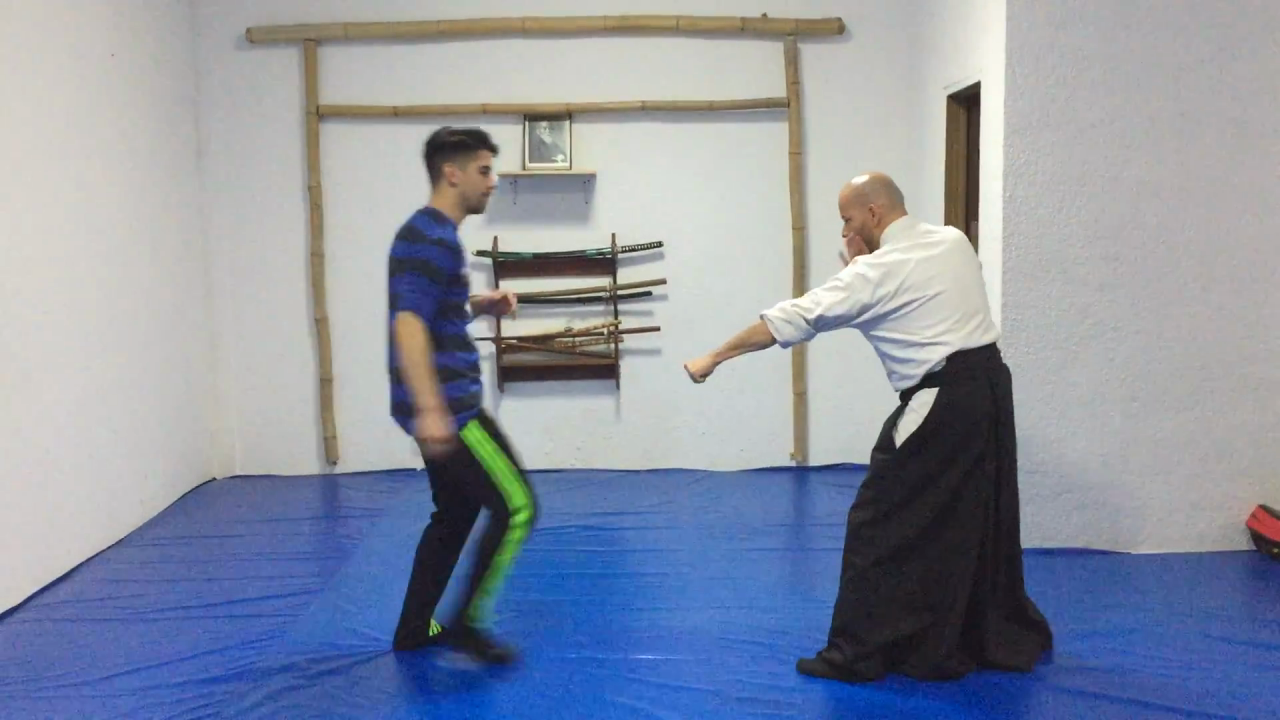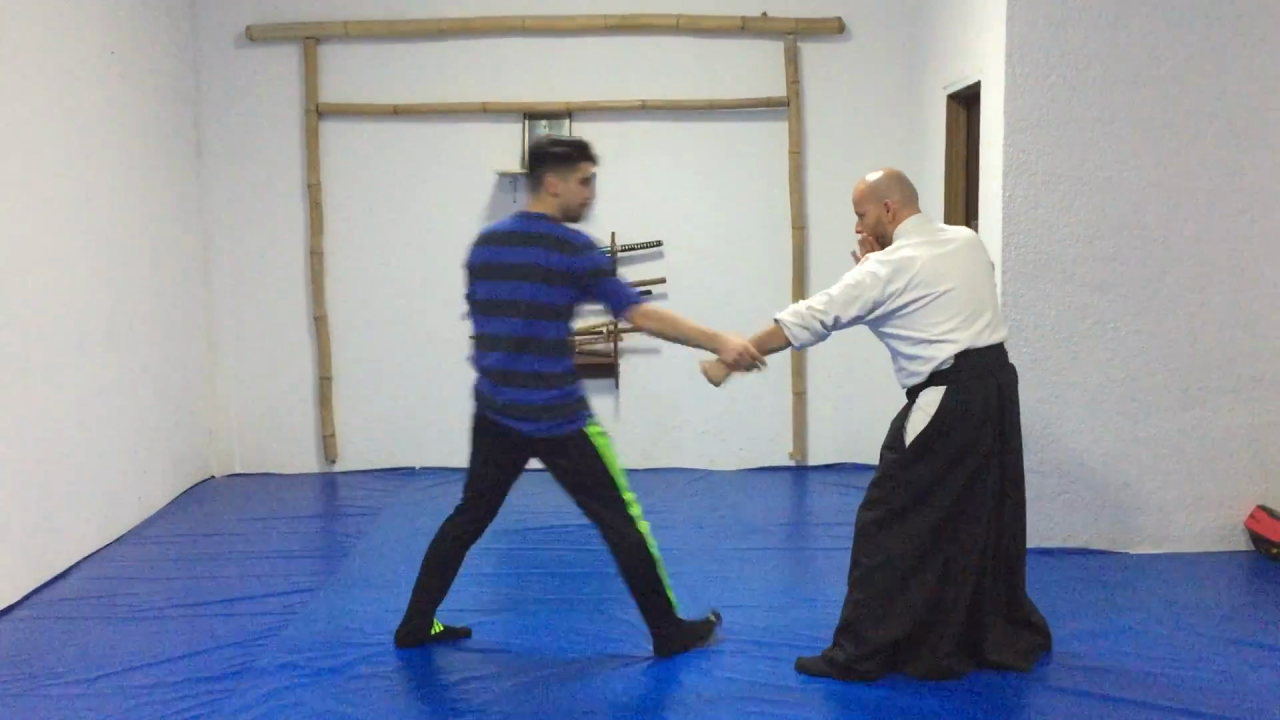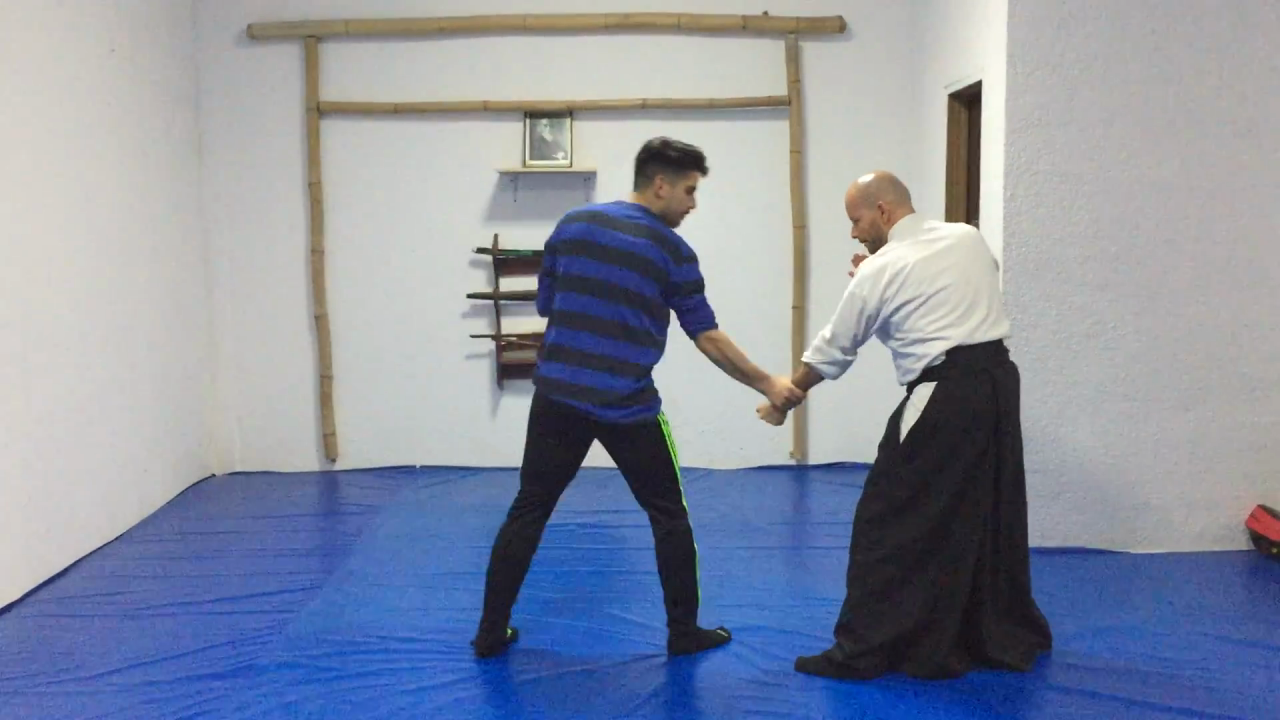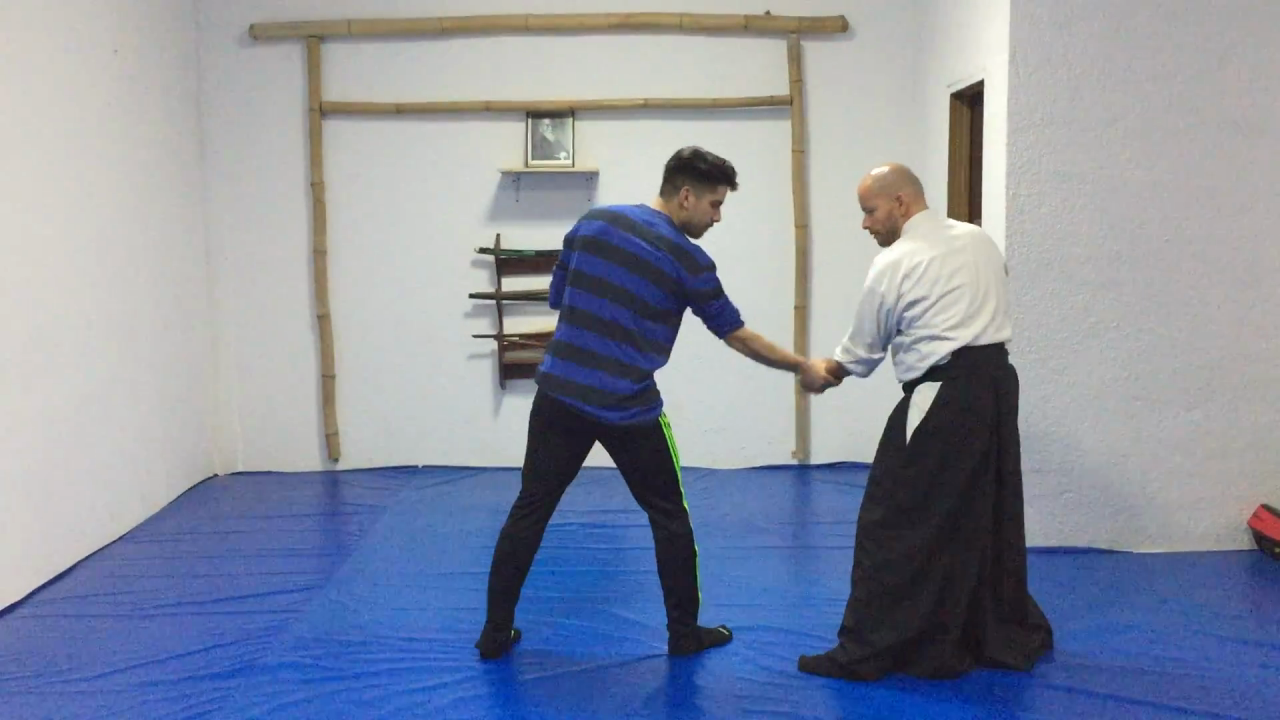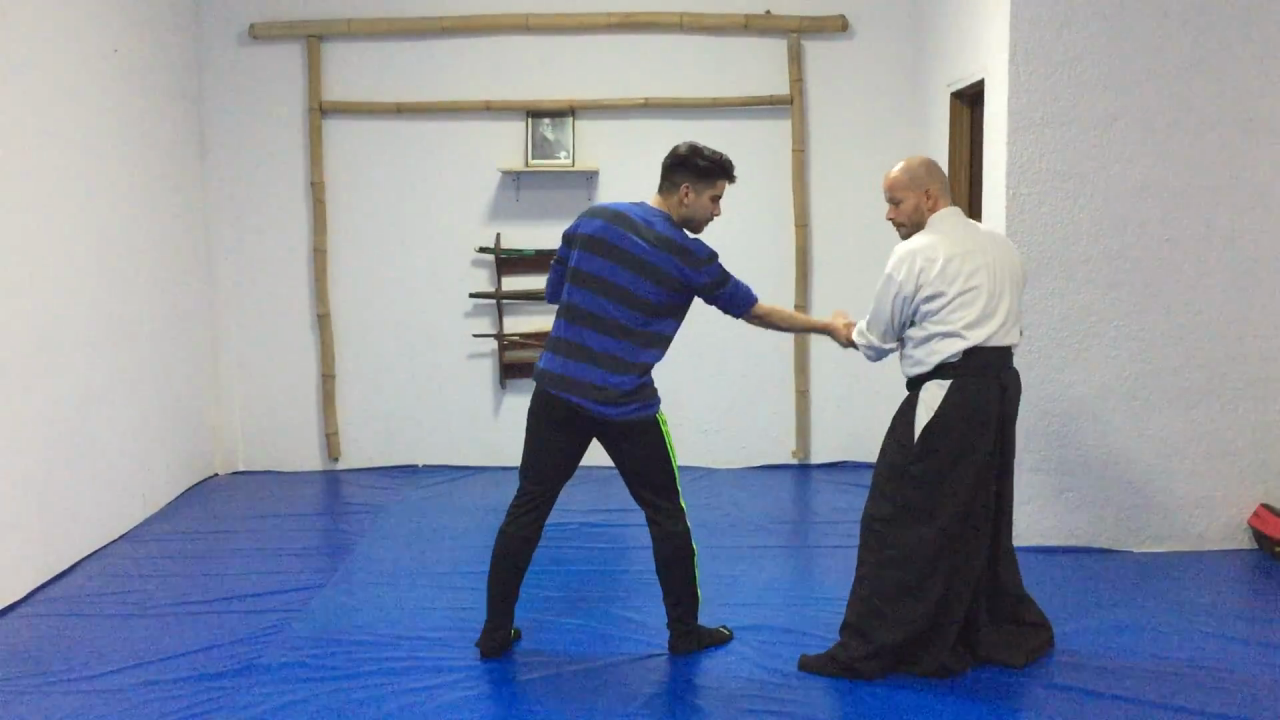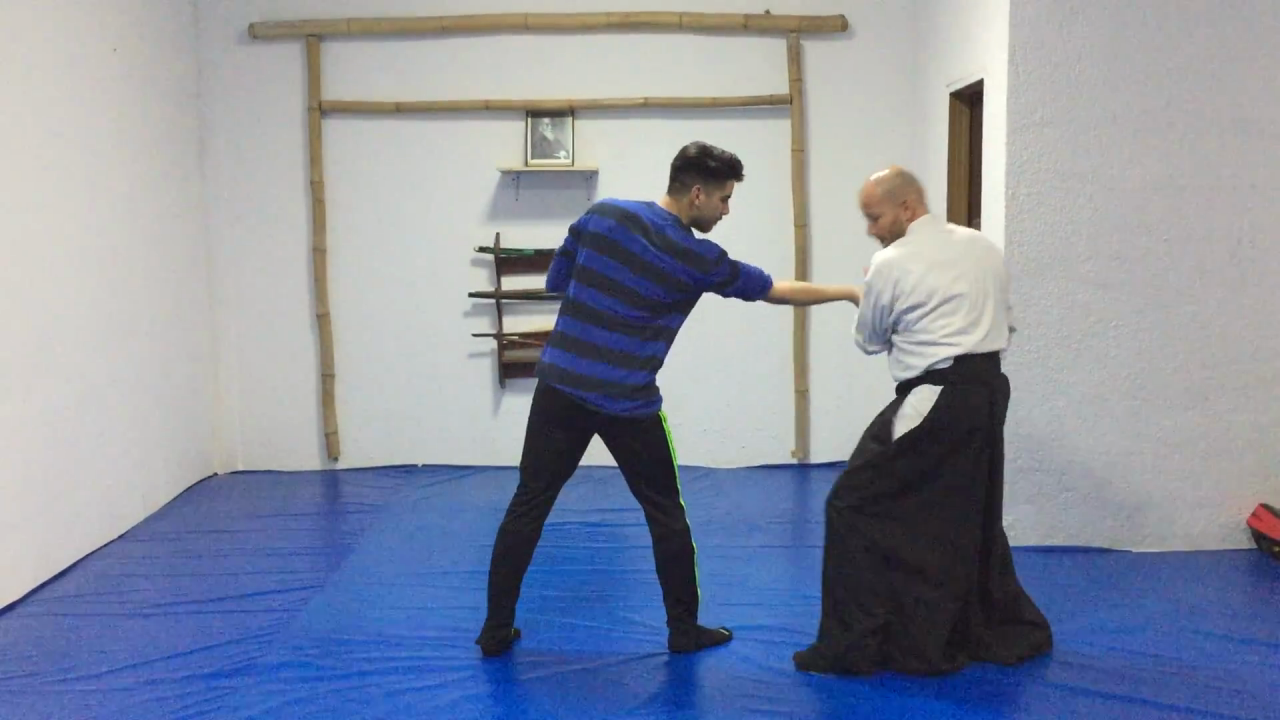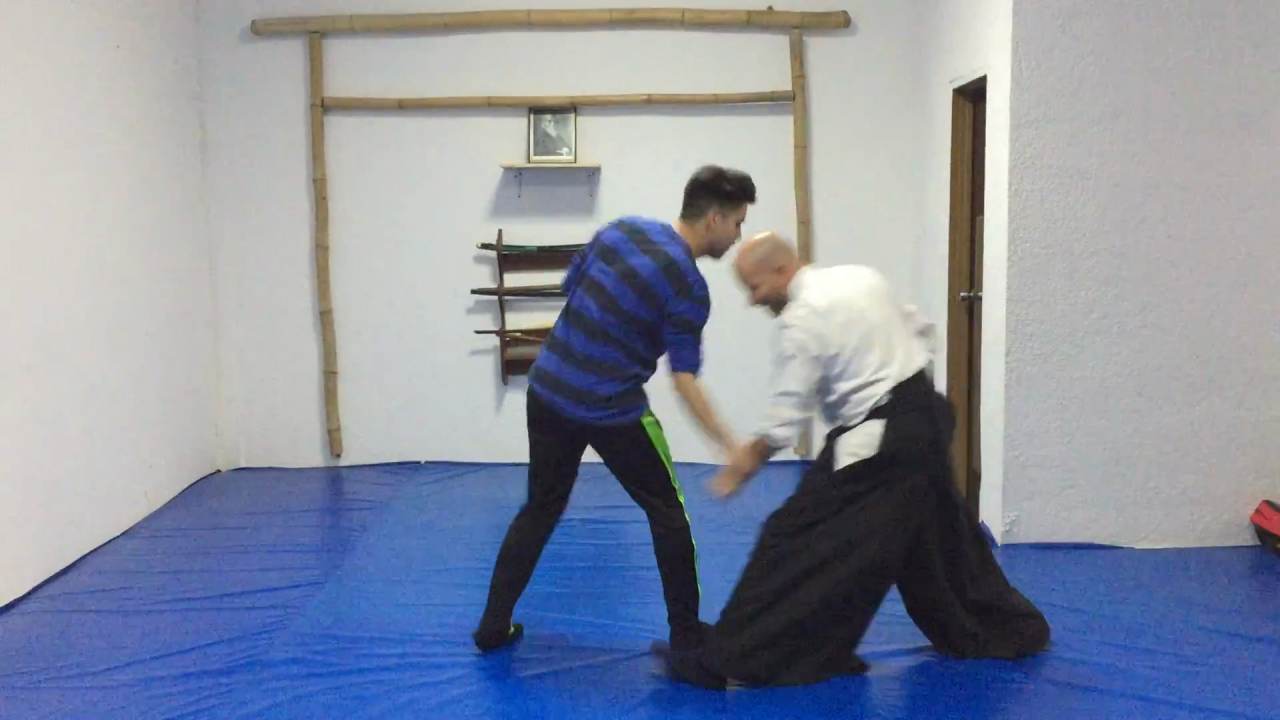
dt=0.3s
person 1, frame 1
left shoulder: (427, 232)
right shoulder: (431, 237)
right elbow: (408, 323)
left wrist: (476, 304)
right wrist: (430, 409)
left hip: (450, 403)
right hip: (446, 408)
left knee: (455, 511)
right knee: (516, 508)
left ankle: (415, 627)
right ankle: (467, 626)
person 1, frame 2
left shoulder: (485, 245)
right shoulder: (571, 248)
right elbow: (639, 313)
right wrist: (719, 343)
left hip: (494, 410)
right hip: (556, 416)
left knee: (472, 513)
right knee: (618, 517)
left ankle: (417, 623)
right ankle: (668, 629)
person 1, frame 3
left shoulder: (573, 225)
right shoulder: (672, 251)
left elbow: (545, 304)
right elbow: (708, 338)
right wrist: (768, 384)
left hip: (558, 395)
right hip: (629, 406)
left knee: (529, 509)
right knee: (668, 516)
left ankle: (492, 631)
right ankle: (683, 631)
person 1, frame 4
left shoulder: (593, 222)
right shoulder: (688, 261)
left elbow: (557, 295)
right elbow: (736, 334)
right wrist: (803, 367)
left hip: (559, 393)
right hip: (628, 408)
left knee: (530, 509)
right knee: (669, 517)
left ankle: (495, 632)
right ankle: (684, 631)
person 1, frame 5
left shoulder: (592, 219)
right shoulder: (689, 258)
left elbow: (554, 291)
right elbow: (753, 310)
right wrist: (825, 326)
left hip: (556, 389)
right hip: (625, 405)
left knee: (529, 507)
right knee: (666, 514)
left ankle: (495, 632)
right ankle: (684, 631)
person 1, frame 6
left shoulder: (601, 215)
right shoulder: (698, 258)
left elbow: (555, 280)
right elbow: (772, 289)
right wrist: (848, 292)
left hip: (558, 385)
right hip: (627, 402)
left knee: (528, 505)
right knee: (665, 513)
left ankle: (496, 631)
right ankle: (684, 630)
person 1, frame 7
left shoulder: (622, 229)
right shoulder: (688, 286)
left elbow: (574, 285)
right elbow: (684, 380)
right wrist: (728, 443)
left hip: (548, 389)
right hip: (608, 408)
left knee: (542, 508)
right knee: (666, 509)
left ankle: (494, 625)
right ankle: (687, 628)
person 2, frame 1
left shoulder: (877, 271)
right shoulder: (954, 242)
left elbow: (792, 318)
left wrist: (713, 358)
left hip: (942, 403)
right hip: (989, 390)
left knee: (881, 526)
right knee: (981, 521)
left ankle: (855, 654)
right ankle: (1005, 637)
person 2, frame 2
left shoulder: (889, 265)
right shoulder: (969, 243)
left elbow: (807, 320)
left wrist: (732, 359)
left hip: (948, 401)
right hip: (997, 386)
left knee: (894, 524)
right knee: (989, 518)
left ankle: (859, 652)
right ankle: (1006, 636)
person 2, frame 3
left shoulder: (881, 270)
right shoulder: (969, 239)
left elbow: (831, 350)
left wrist: (784, 398)
left hip: (945, 398)
right hip: (997, 384)
left knee: (890, 522)
right knee: (990, 514)
left ankle: (860, 651)
right ankle: (1007, 635)
person 2, frame 4
left shoulder: (894, 263)
right shoulder: (980, 241)
left elbow: (860, 354)
left wrist: (821, 374)
left hip: (943, 399)
right hip: (995, 385)
left knee: (895, 523)
right knee: (987, 516)
left ankle: (865, 652)
right ankle: (1010, 634)
person 2, frame 5
left shoulder: (915, 253)
right shoulder: (1001, 245)
left elbow: (875, 340)
left wrist: (845, 332)
left hip: (948, 397)
right hip: (999, 388)
left knee: (902, 520)
right knee: (980, 517)
left ankle: (868, 650)
right ankle: (1008, 632)
person 2, frame 6
left shoulder: (893, 262)
right shoulder: (986, 248)
left elbow: (870, 340)
right elbow: (1003, 319)
left wrist: (868, 301)
left hip: (934, 404)
right hip: (985, 395)
left knee: (858, 508)
right knee: (969, 518)
left ankle: (855, 645)
right ankle: (1007, 632)
person 2, frame 7
left shoulder: (800, 320)
right shoulder: (861, 279)
left elbow: (785, 421)
right elbow: (919, 332)
left wrist: (746, 462)
left hip: (879, 437)
right hip: (927, 416)
left knee: (797, 535)
right knee: (944, 533)
left ankle: (733, 656)
right ankle: (1009, 632)
